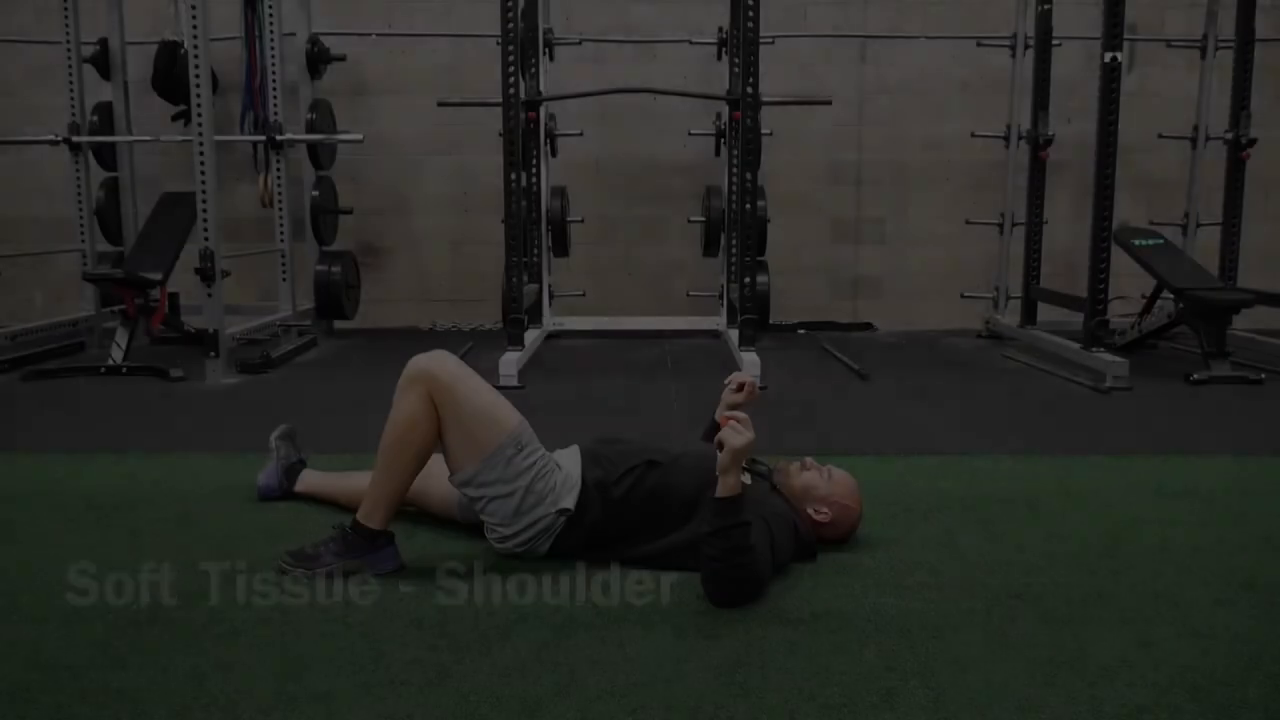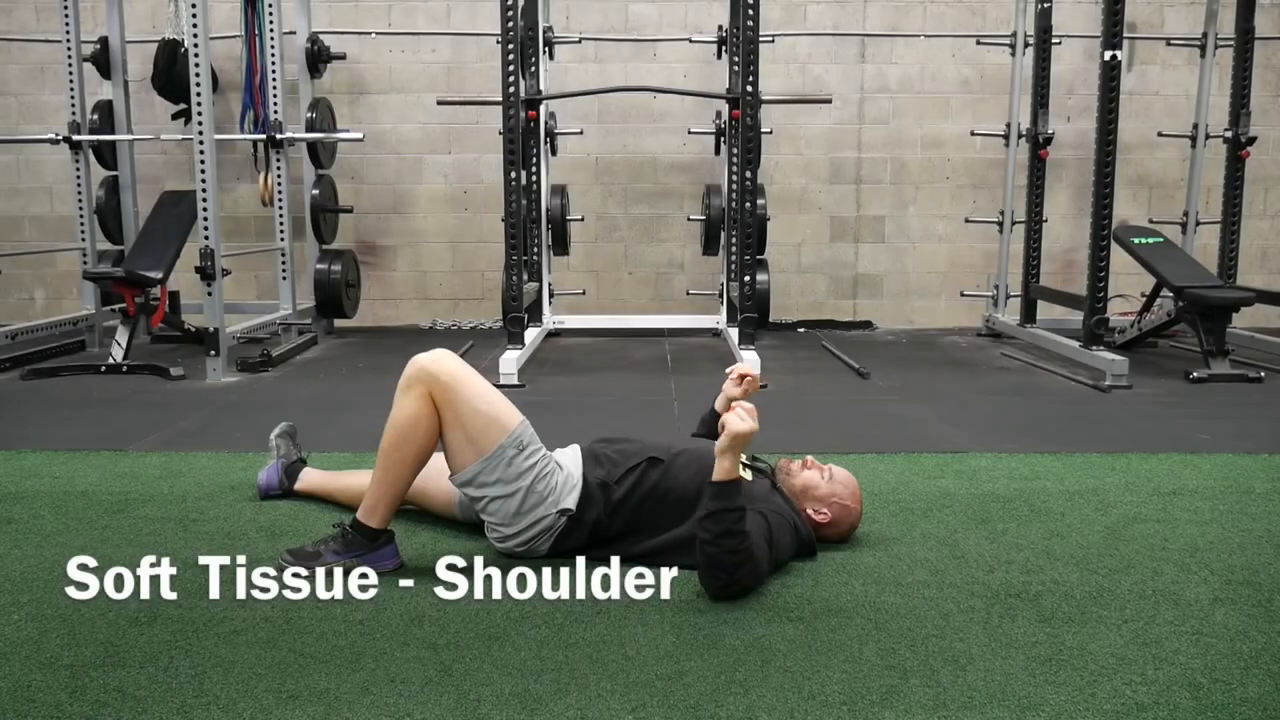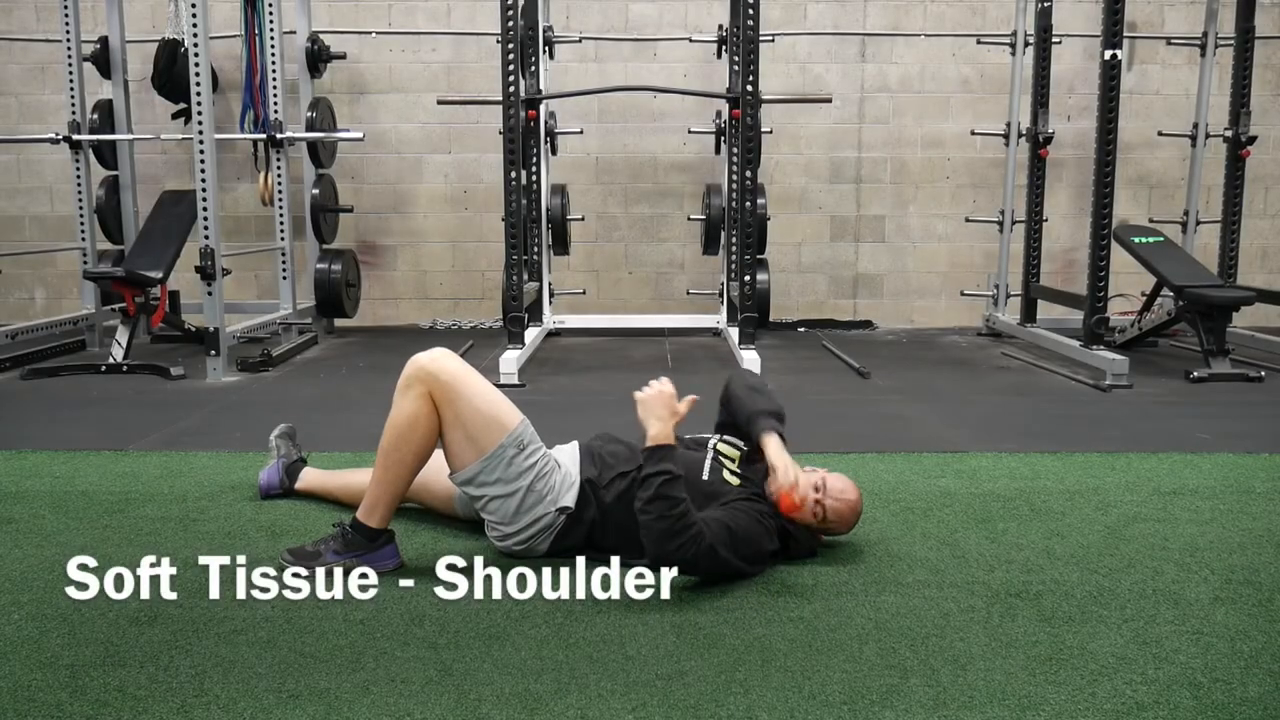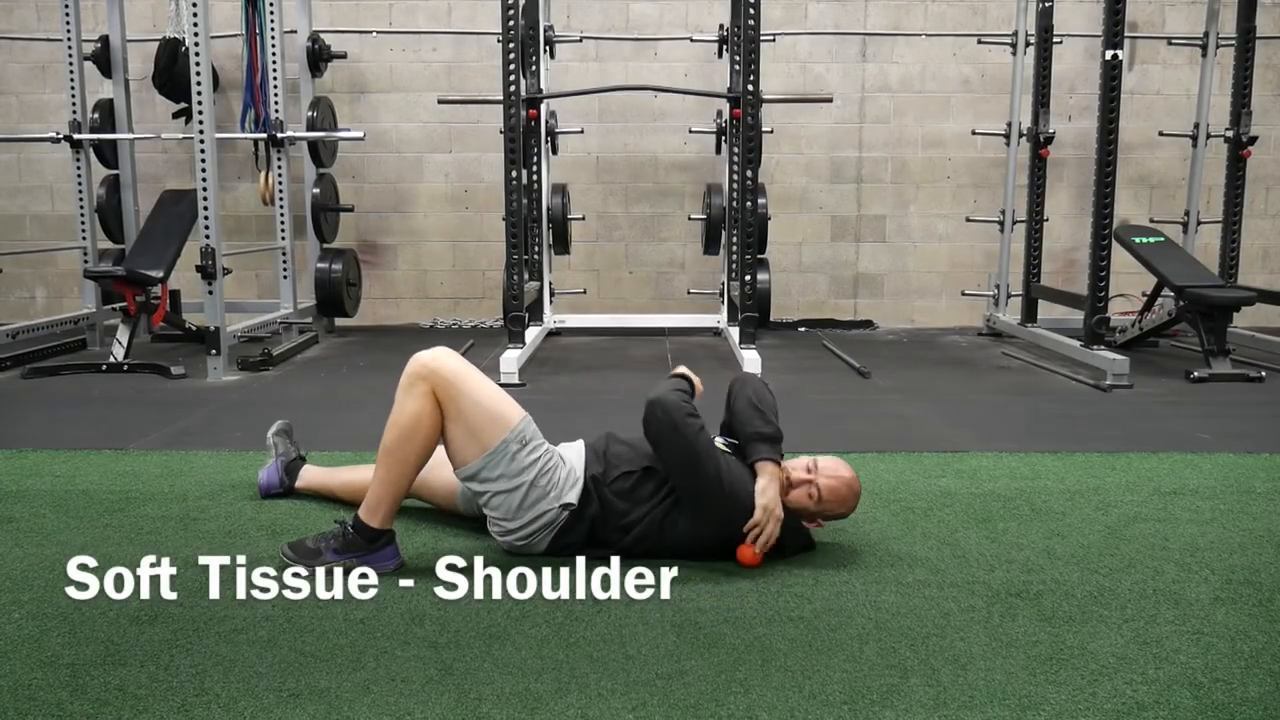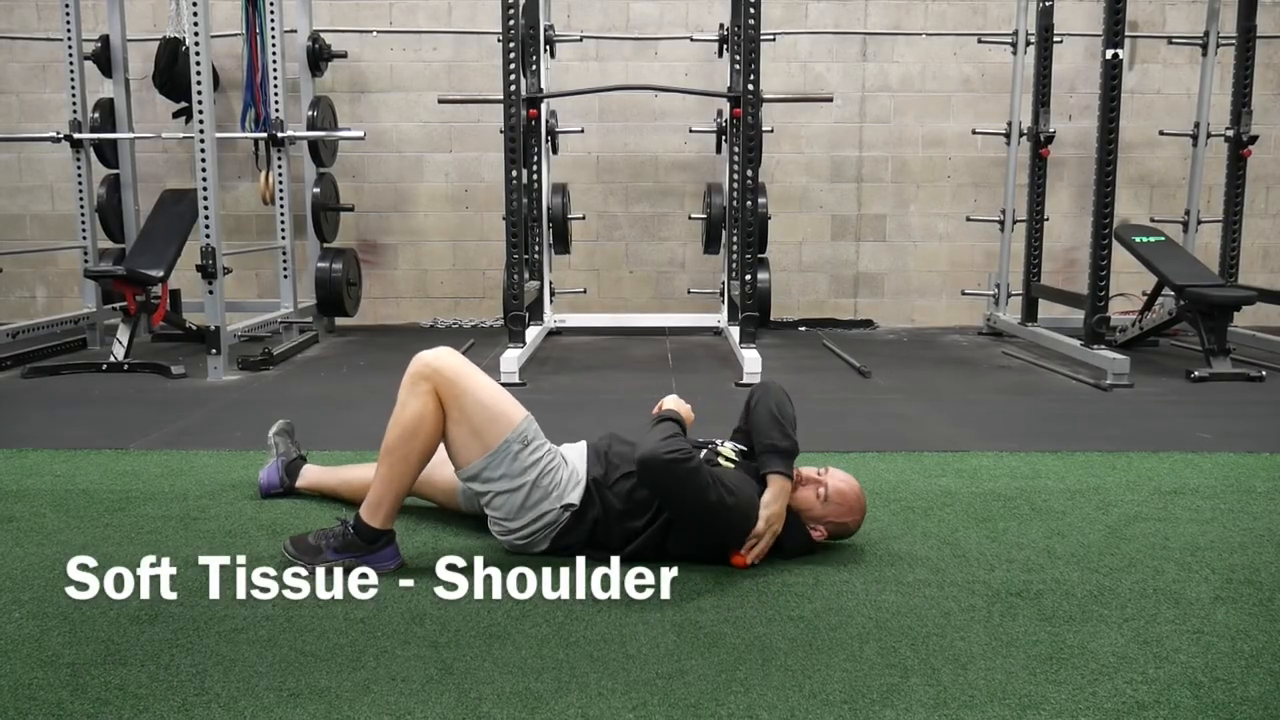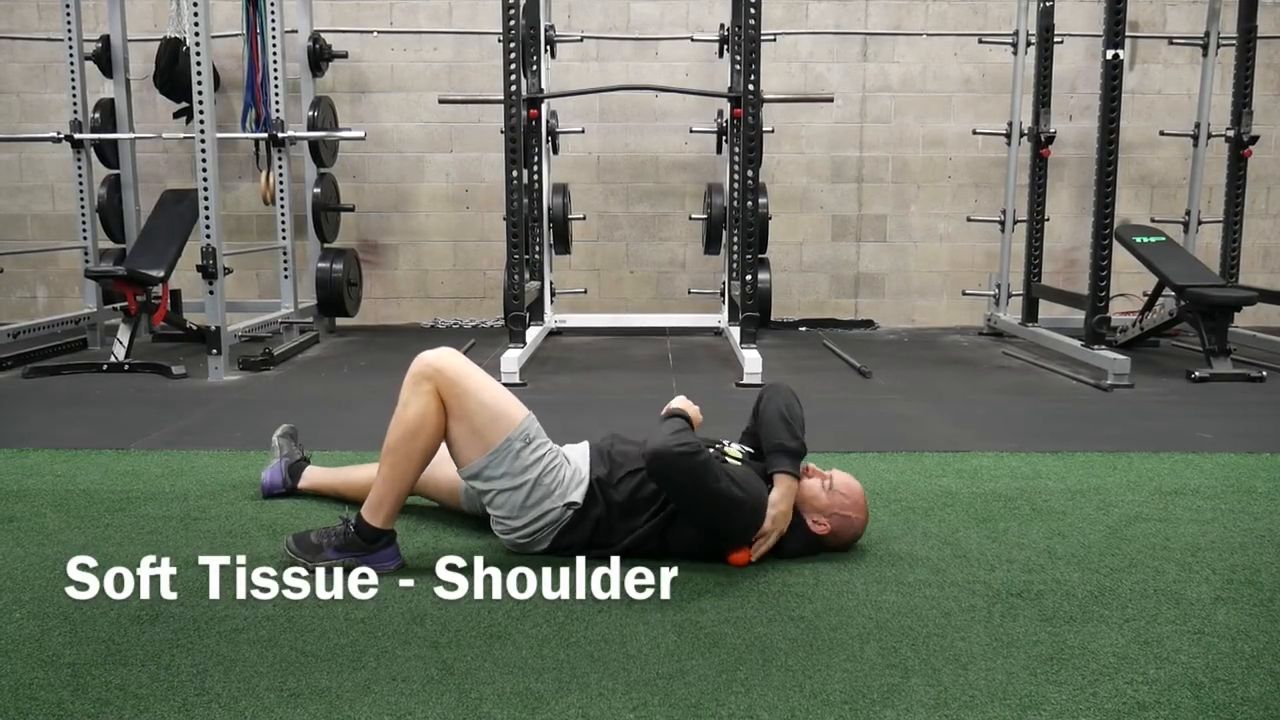
dt=0.7s
person 1, frame 1
left shoulder: (769, 522)
right shoulder: (764, 488)
left elbow: (728, 584)
left wrist: (729, 476)
right wrist: (723, 417)
left hip: (542, 512)
right hip: (559, 483)
left knee: (430, 373)
left ankle: (365, 540)
right ankle: (298, 478)
person 1, frame 2
left shoulder: (773, 521)
right shoulder: (765, 483)
left elbow: (723, 575)
right elbow: (700, 457)
left wrist: (727, 462)
right wrist: (724, 409)
left hip: (544, 508)
right hip: (561, 481)
left knee: (431, 370)
left ankle: (365, 540)
right ankle: (297, 476)
person 1, frame 3
left shoulder: (754, 530)
right shoulder: (756, 464)
left elbow: (671, 549)
right elbow: (742, 387)
left wrist: (661, 436)
right wrist: (777, 444)
left hip: (541, 510)
right hip: (558, 474)
left knee: (429, 371)
right knee: (407, 473)
left ankle: (365, 539)
right ankle: (297, 474)
person 1, frame 4
left shoulder: (731, 500)
right shoulder: (755, 476)
left elbow: (662, 414)
right elbow: (748, 387)
left wrist: (684, 381)
right wrist: (768, 467)
left hip: (544, 505)
right hip: (557, 482)
left knee: (431, 369)
right knee: (411, 468)
left ankle: (368, 538)
right ankle: (298, 473)
person 1, frame 5
left shoulder: (736, 514)
right shoulder: (761, 476)
left elbow: (656, 462)
right elbow: (768, 396)
left wrist: (673, 415)
right wrist: (778, 481)
left hip: (545, 507)
right hip: (565, 474)
left knee: (433, 368)
right knee: (414, 463)
left ankle: (368, 538)
right ankle: (298, 473)
person 1, frame 6
left shoulder: (743, 507)
right shoulder: (763, 477)
left elbow: (665, 456)
right elbow: (777, 397)
left wrist: (681, 415)
right wrist: (785, 479)
left hip: (548, 505)
right hip: (566, 478)
left knee: (434, 368)
right knee: (415, 464)
left ankle: (369, 538)
right ankle: (300, 476)
